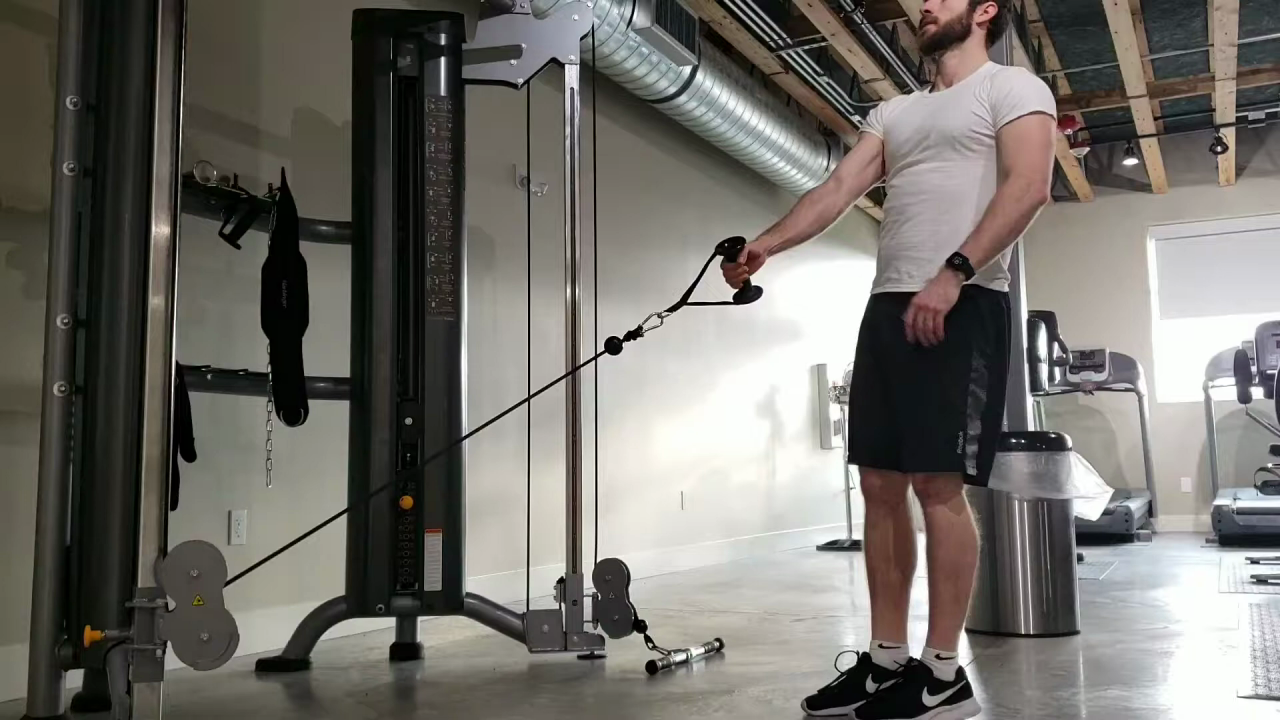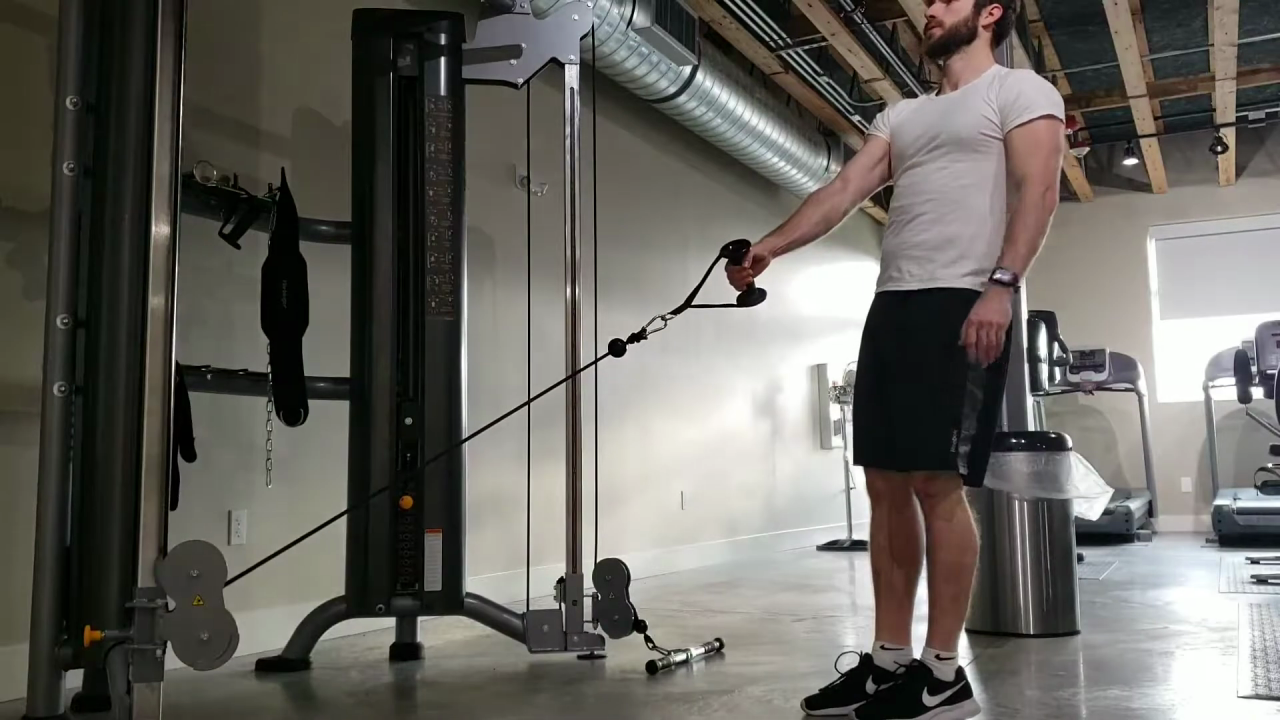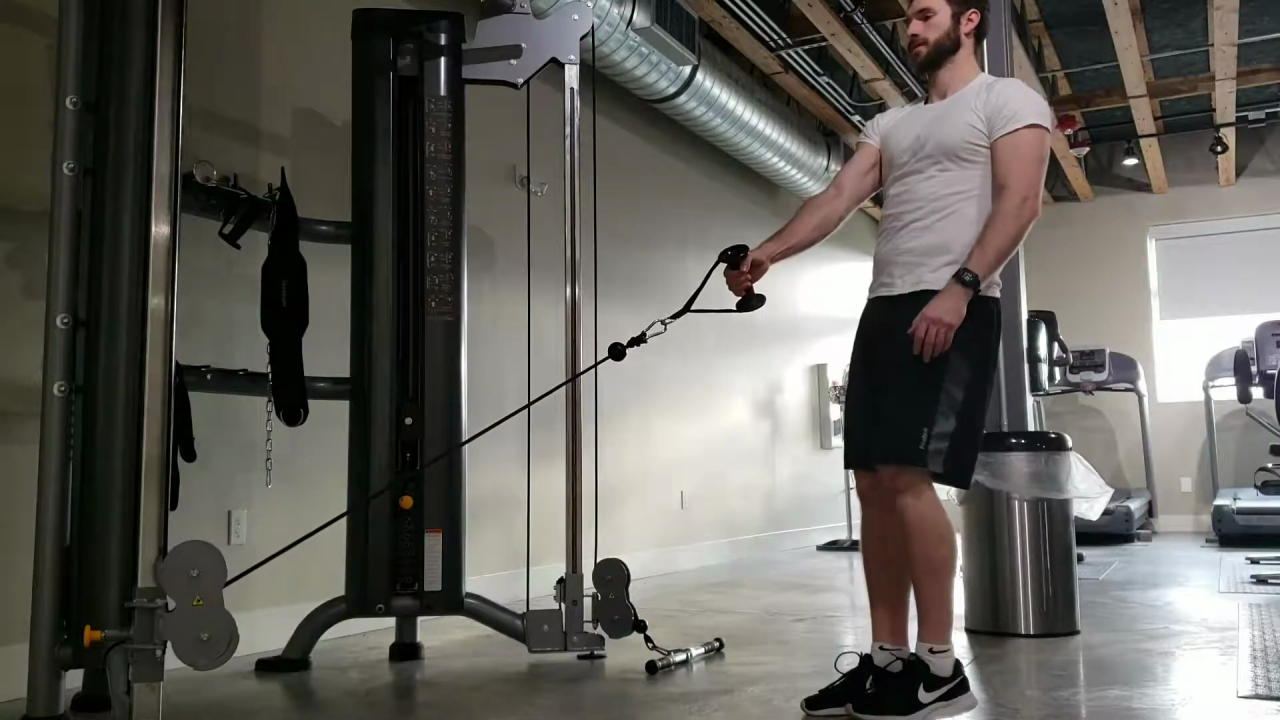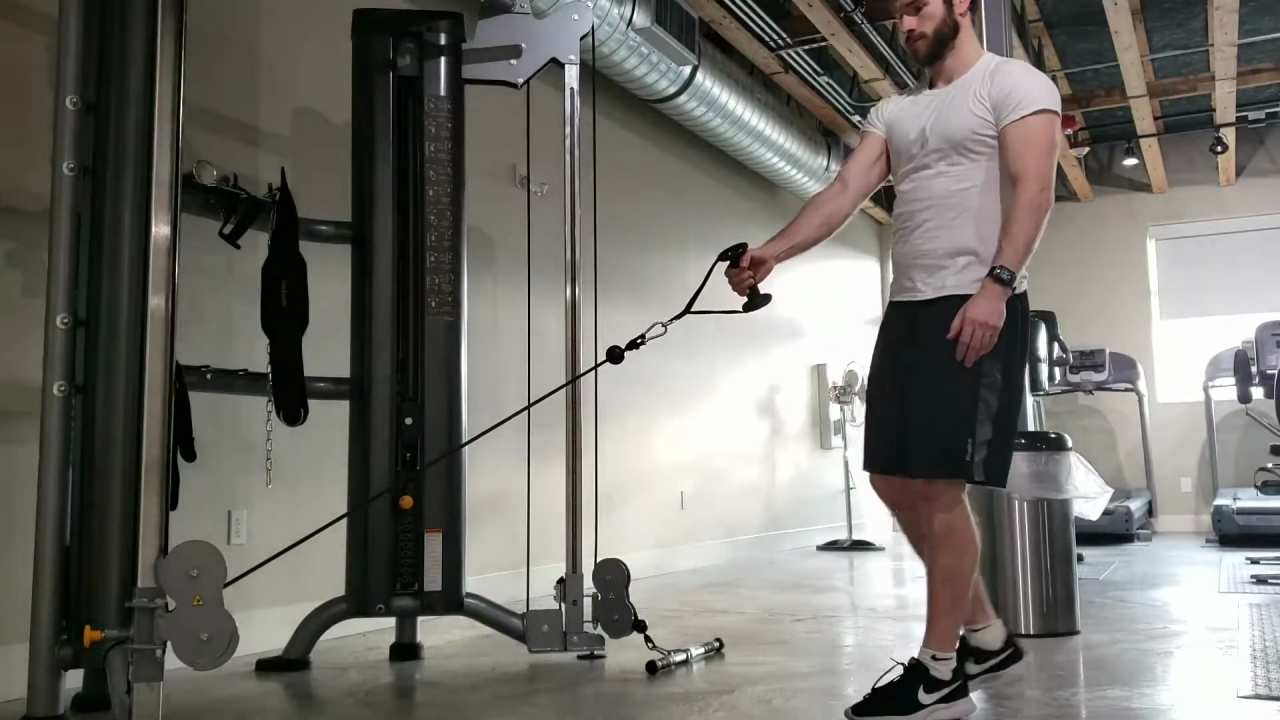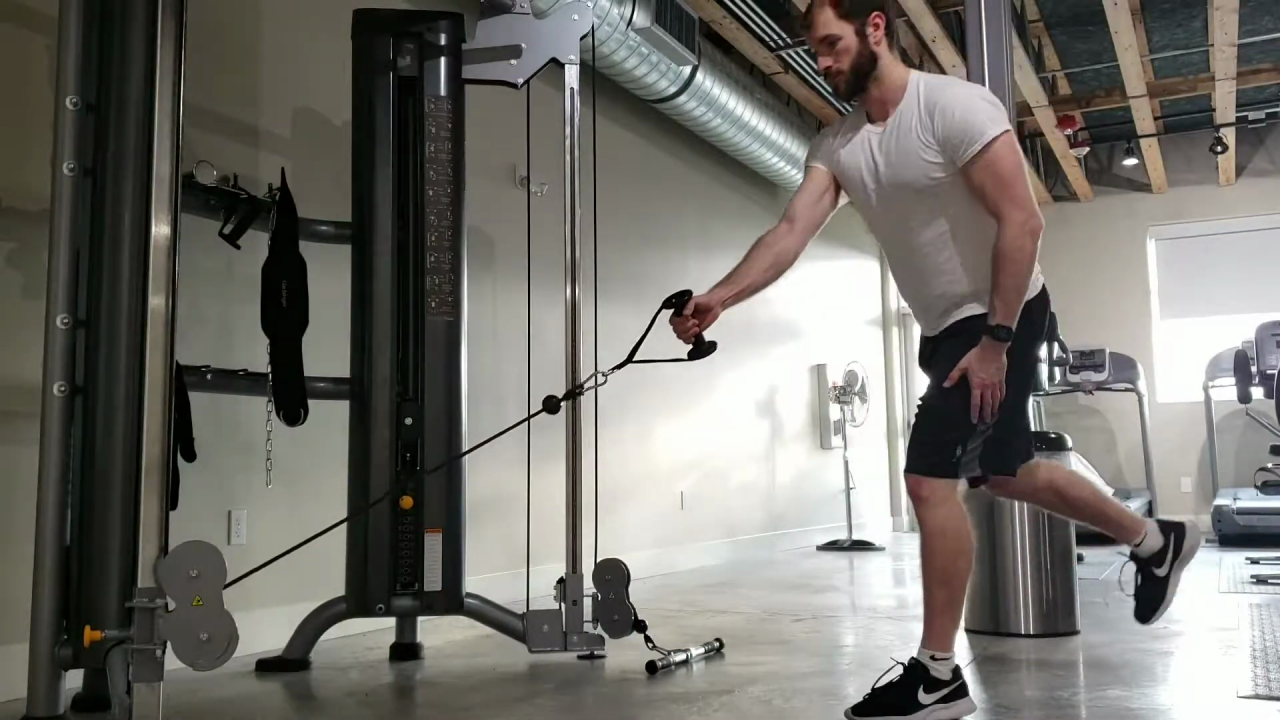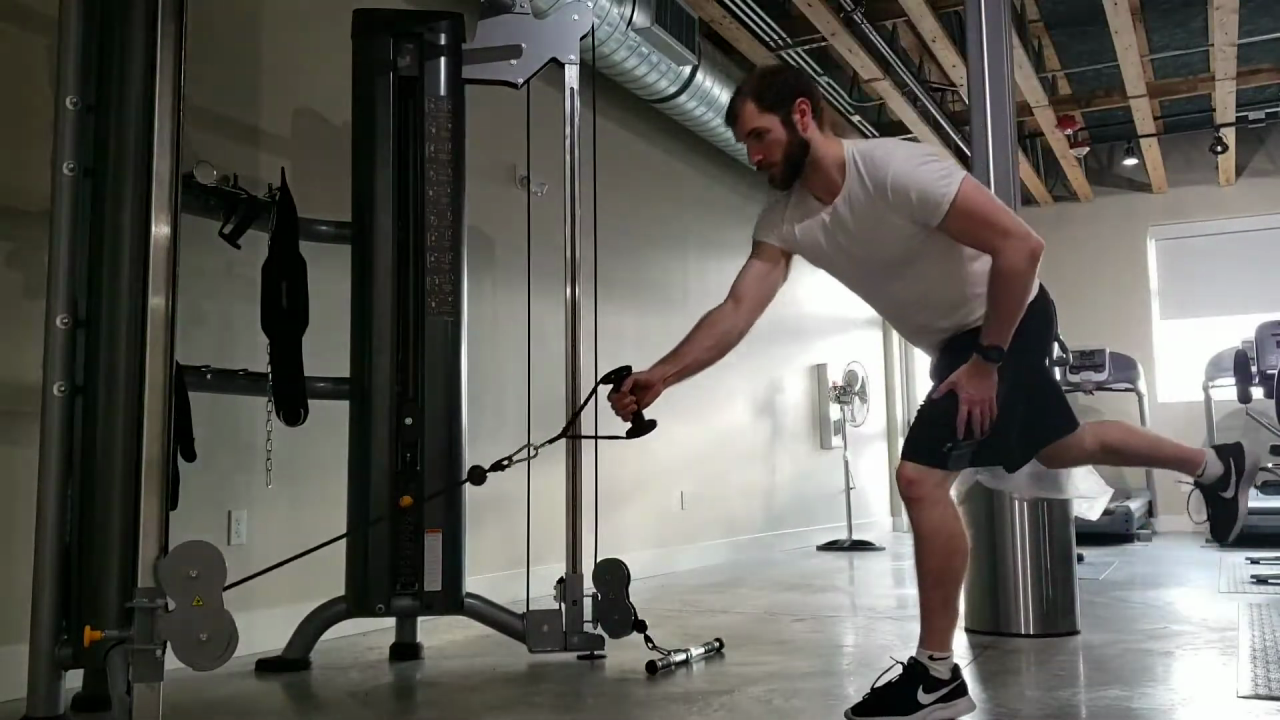
dt=0.7s
person 1, frame 1
left shoulder: (1012, 88)
right shoulder: (894, 112)
left elbow: (1027, 187)
right elbow: (838, 189)
left wrist: (953, 275)
right wrist: (763, 245)
left hip: (963, 306)
right hip: (888, 308)
left knee: (938, 484)
right knee: (880, 484)
right ankle: (887, 660)
person 1, frame 2
left shoulder: (1020, 90)
right shoulder: (901, 115)
left elbow: (1037, 191)
right elbow: (843, 190)
left wrist: (1000, 284)
right wrist: (769, 247)
left hip: (960, 305)
right hip: (891, 307)
left knee: (937, 484)
right knee: (886, 485)
right ankle: (889, 660)
person 1, frame 3
left shoulder: (1008, 100)
right shoulder: (891, 123)
left elbow: (1019, 202)
right elbow: (838, 197)
left wrist: (961, 288)
right wrist: (767, 253)
left hip: (953, 312)
right hip: (884, 311)
left knee: (906, 477)
right knee: (873, 484)
right ankle: (887, 659)
person 1, frame 4
left shoulder: (1014, 82)
right shoulder: (895, 109)
left elbow: (1033, 188)
right elbow: (845, 191)
left wrist: (996, 284)
right wrist: (771, 252)
left hip: (976, 311)
right hip: (905, 310)
left knee: (939, 488)
right knee: (894, 481)
right ankle: (984, 636)
person 1, frame 5
left shoulder: (952, 106)
right shoulder: (835, 145)
left elbow: (1022, 222)
right elbow: (791, 230)
left wrist: (996, 340)
right wrist: (717, 298)
left hip: (998, 316)
right hip: (944, 329)
left knee: (930, 478)
right knee: (1004, 471)
right ankle: (1156, 539)
person 1, frame 6
left shoulder: (897, 170)
right shoulder: (784, 221)
left elbow: (1021, 246)
right elbow: (737, 309)
left wrist: (987, 359)
right wrist: (661, 376)
left hip: (1006, 322)
right hip: (956, 340)
left knee: (920, 476)
right knee: (1063, 447)
right ankle: (1214, 467)
